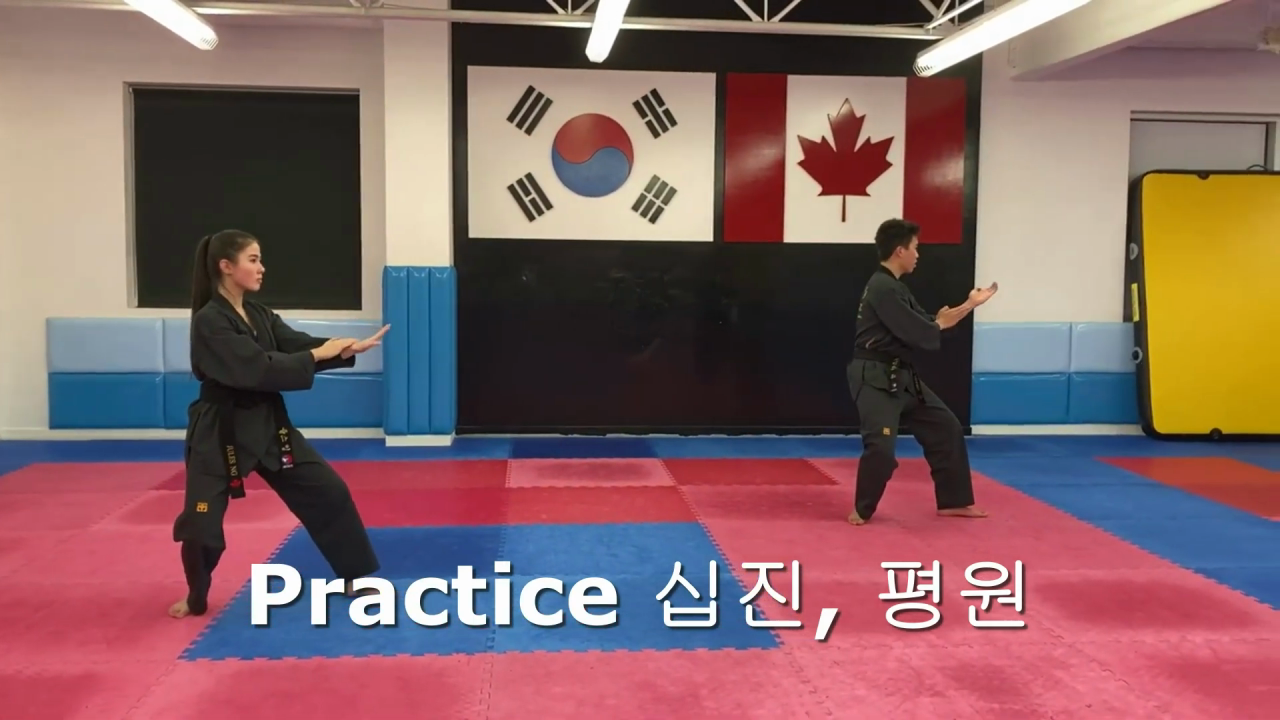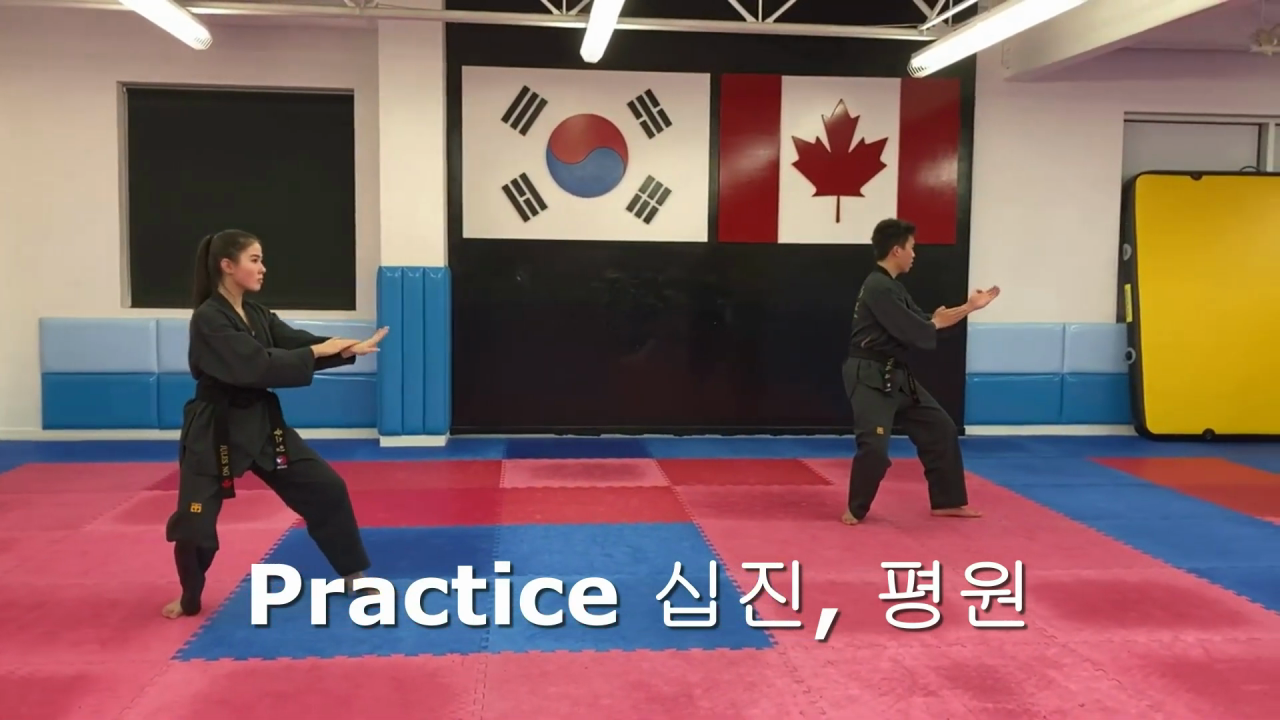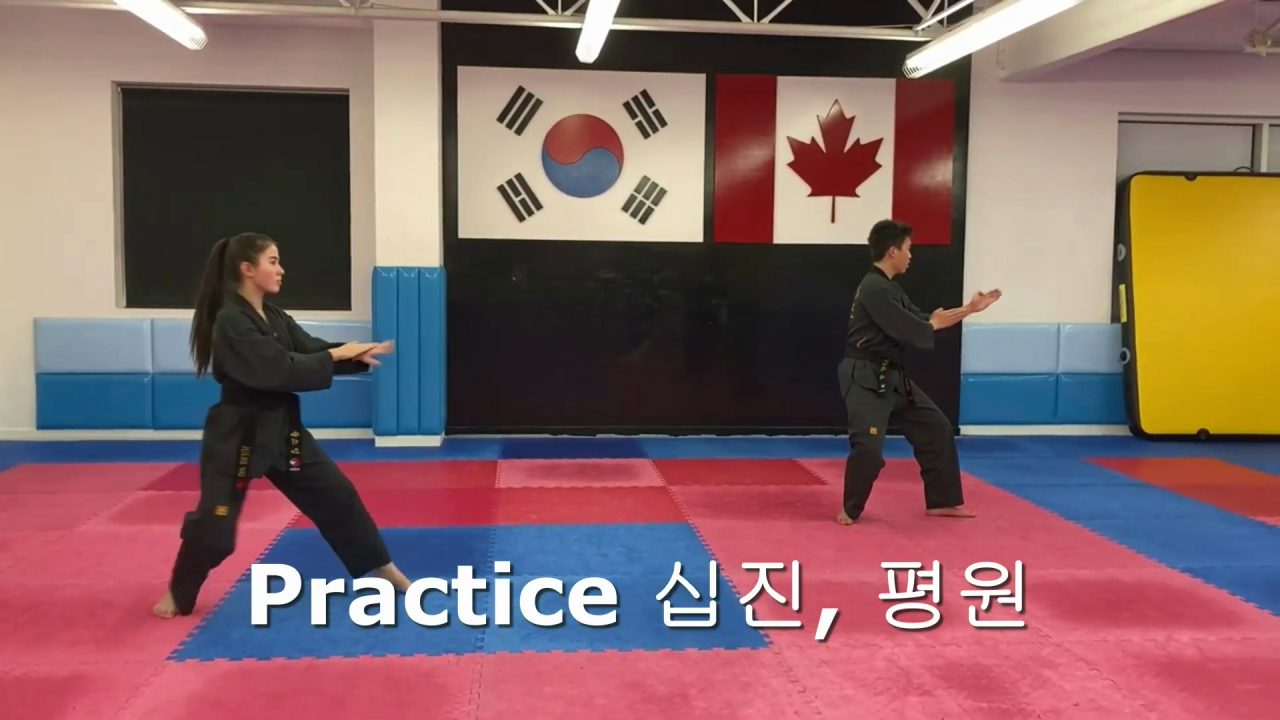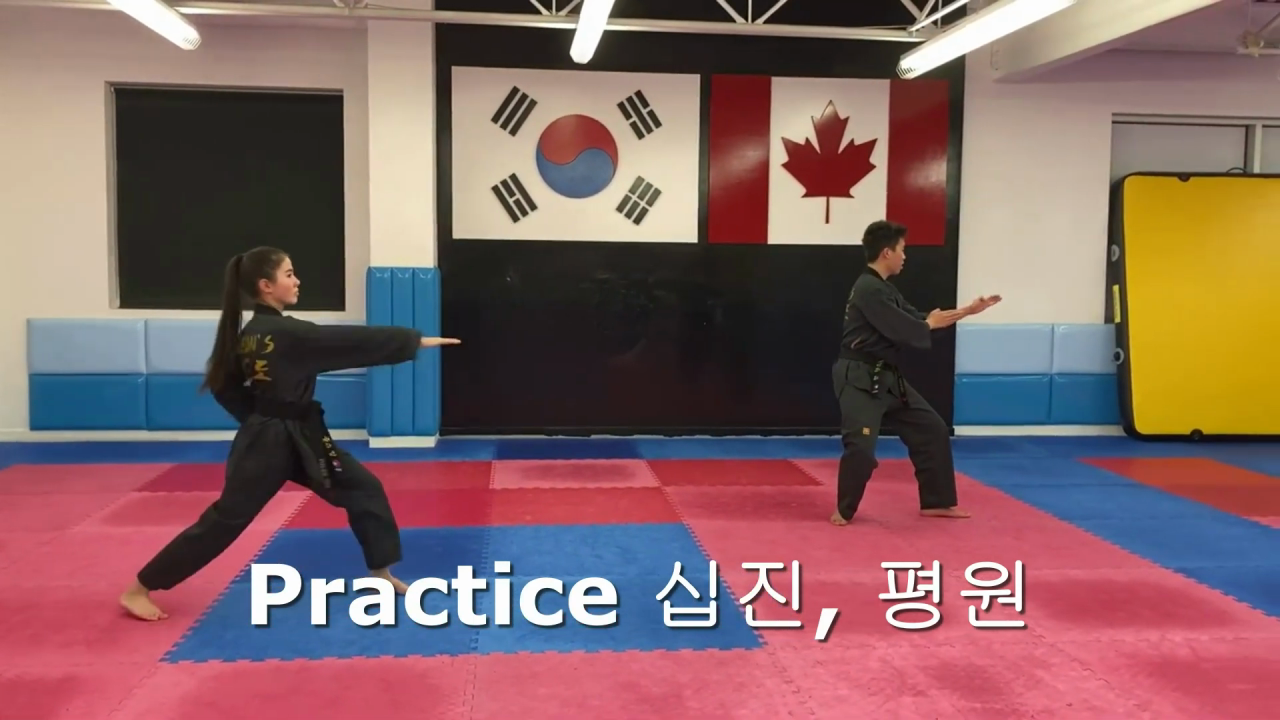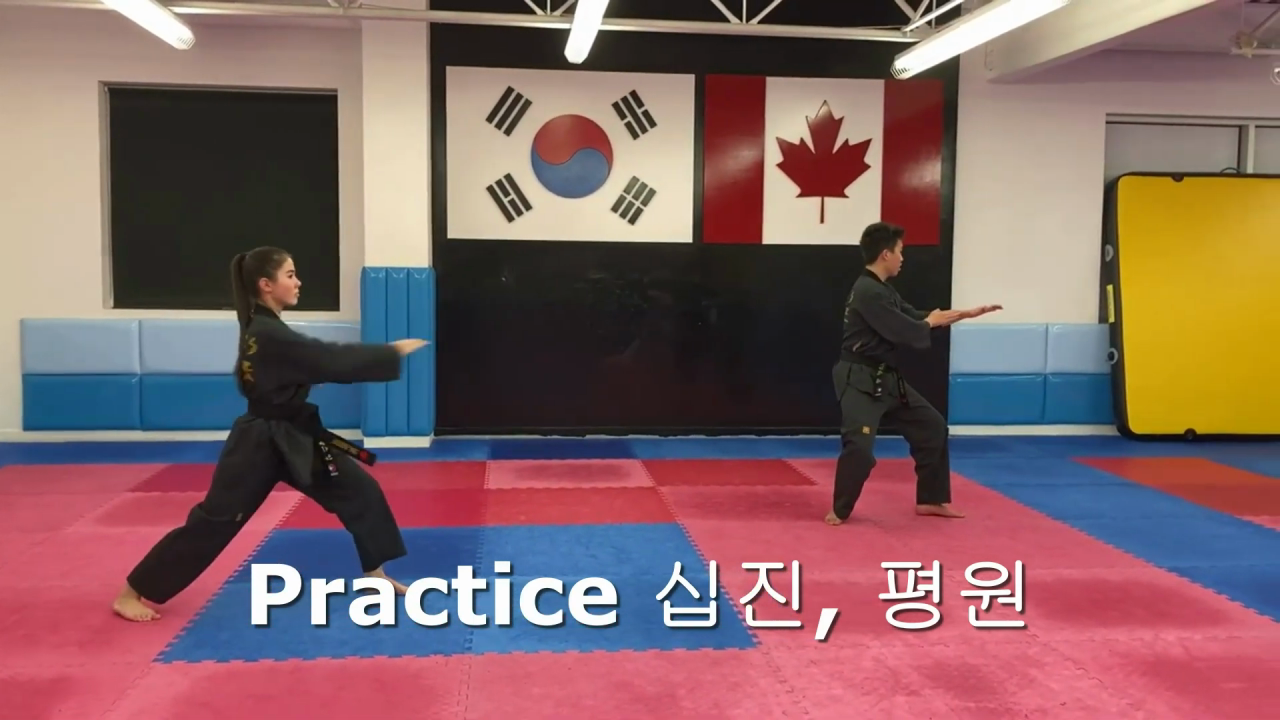
dt=0.2s
person 1, frame 1
left shoulder: (259, 315)
right shoulder: (210, 322)
left elbow: (297, 346)
right elbow: (257, 369)
left wrist: (346, 349)
right wrist: (317, 355)
left hip: (268, 423)
right hip: (221, 430)
left knee: (328, 491)
right knee: (202, 521)
left ankle: (355, 579)
right ankle: (196, 597)
person 1, frame 2
left shoulder: (258, 314)
right shoulder: (209, 320)
left elbow: (296, 344)
right elbow: (257, 365)
left wrist: (348, 349)
right wrist: (318, 351)
left hip: (262, 422)
right hip: (216, 429)
left knee: (326, 488)
right knee: (195, 520)
left ankle: (353, 576)
right ankle: (189, 598)
person 1, frame 3
left shoulder: (274, 317)
right shoulder: (232, 322)
left elbow: (310, 352)
right elbow: (277, 370)
left wrist: (354, 356)
right wrist: (335, 356)
left hip: (281, 426)
right hip: (238, 431)
left knee: (335, 493)
right knee: (214, 522)
left ankle: (379, 569)
right ankle: (180, 596)
person 1, frame 4
left shoulder: (254, 332)
right shoulder: (287, 333)
left elbow: (224, 388)
right elbow: (350, 341)
left wrist: (255, 413)
right wrist: (419, 340)
left hip: (299, 435)
right hip: (272, 440)
left knee: (364, 488)
right knee: (225, 518)
left ankle: (381, 574)
right ankle: (140, 589)
person 1, frame 5
left shoulder: (264, 329)
right shoulder: (271, 336)
right elbow: (332, 361)
right wrist: (395, 350)
left hip: (294, 435)
right hip: (260, 443)
left knee: (360, 489)
right knee: (213, 520)
left ankle: (374, 574)
right ankle: (131, 592)
person 2, frame 1
left shoulder: (894, 287)
right shoulder: (883, 289)
left elbow: (924, 324)
right elbow: (919, 334)
left wrist: (971, 304)
right wrist: (940, 324)
left hip: (901, 376)
right hip: (875, 377)
left knee: (946, 429)
right knee: (881, 446)
left ankle: (953, 501)
right ankle: (863, 509)
person 2, frame 2
left shoulder: (891, 287)
right shoulder: (878, 288)
left elbow: (921, 322)
right elbow: (914, 332)
left wrist: (971, 306)
right wrist: (936, 323)
left hip: (895, 376)
right hip: (871, 377)
left knee: (940, 429)
right knee: (875, 445)
left ankle: (947, 501)
right ankle: (856, 509)
person 2, frame 3
left shoulder: (888, 288)
right shoulder: (874, 289)
left elbow: (919, 321)
right elbow: (912, 332)
left wrist: (971, 308)
right wrist: (934, 324)
left hip: (891, 376)
right hip: (866, 377)
left knee: (936, 430)
right knee: (868, 445)
left ankle: (942, 501)
right ankle: (851, 509)
person 2, frame 4
left shoulder: (884, 288)
right shoulder: (869, 290)
left elbow: (916, 320)
right elbow: (907, 331)
left wrist: (969, 310)
right wrist: (931, 323)
left hip: (886, 377)
right hip: (860, 378)
left knee: (931, 430)
right knee: (861, 446)
left ankle: (936, 502)
right ankle: (844, 510)
person 2, frame 5
left shoulder: (881, 289)
right shoulder: (868, 293)
left elbow: (915, 318)
right elbow: (907, 332)
left wrist: (968, 314)
right wrist: (931, 322)
left hip: (885, 377)
right hip: (860, 380)
left knee: (932, 427)
right knee: (859, 445)
left ankle: (931, 499)
right ankle: (840, 510)
